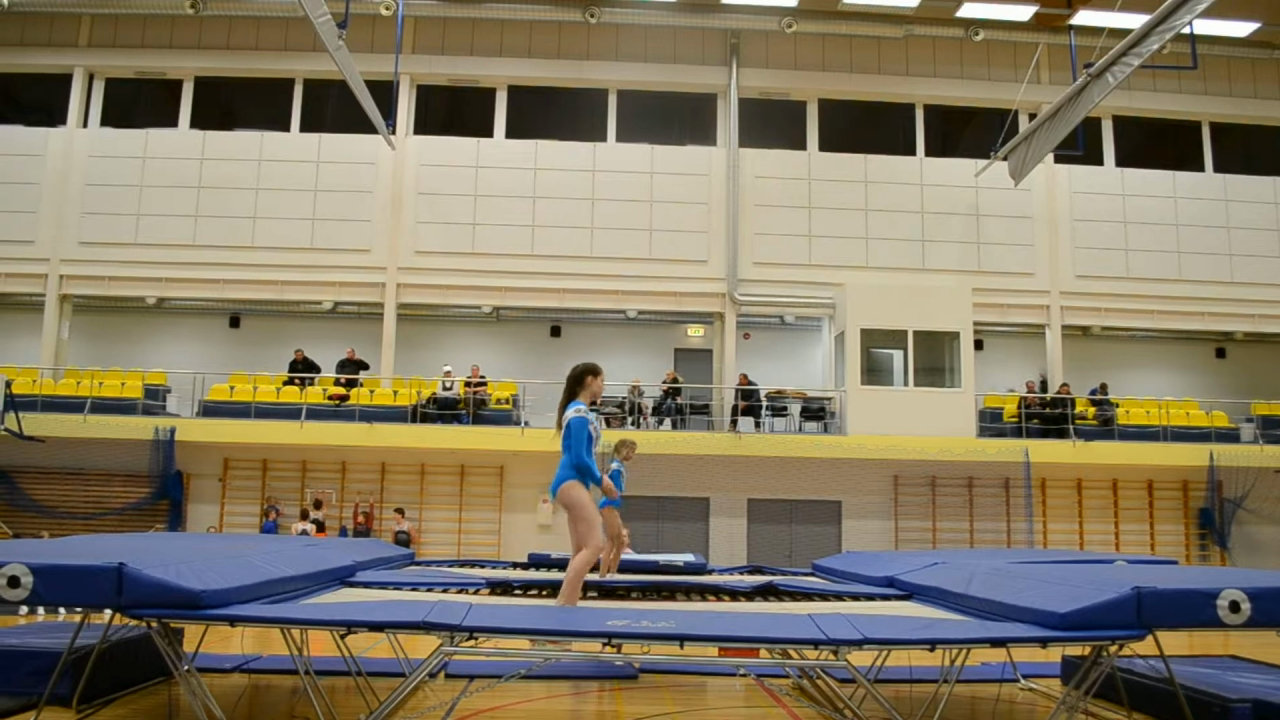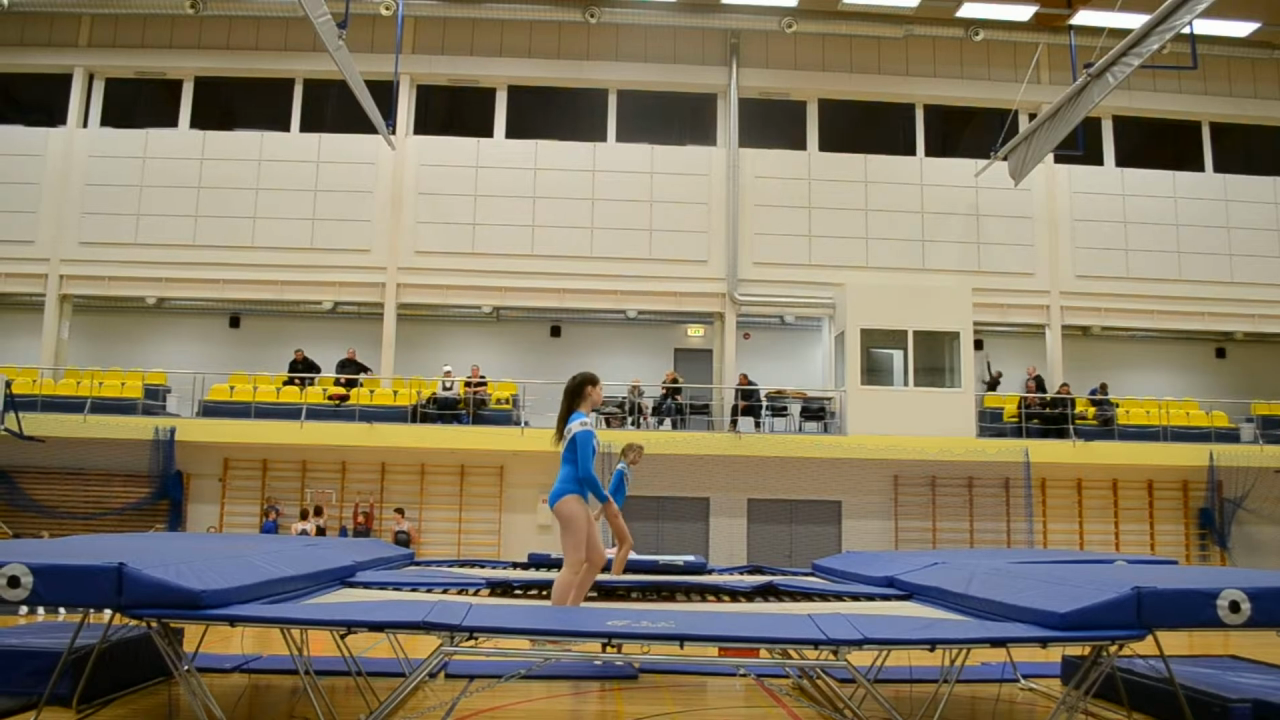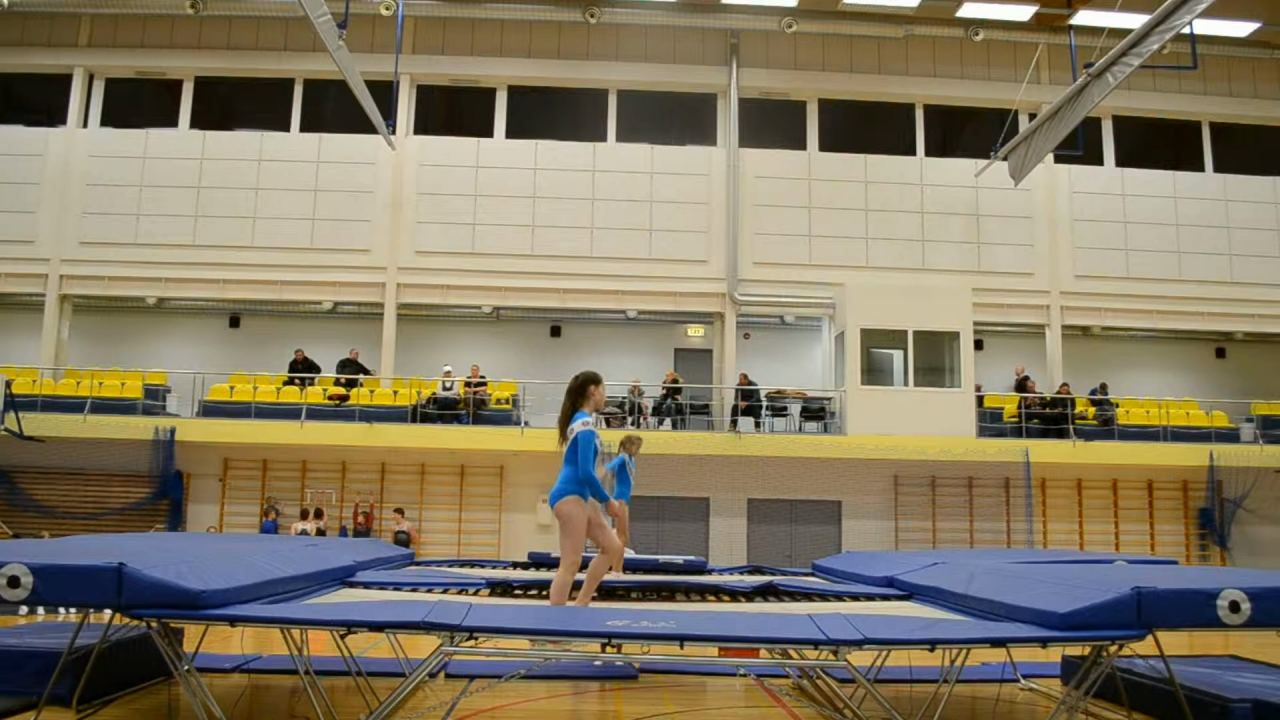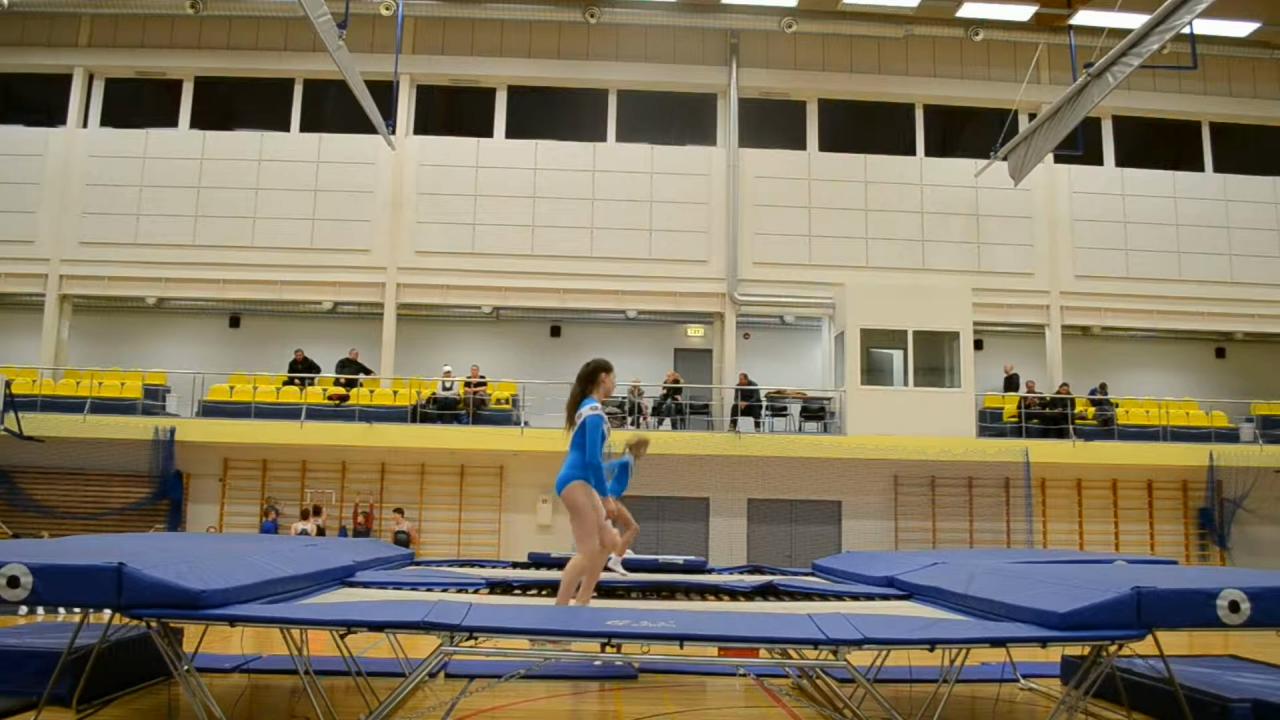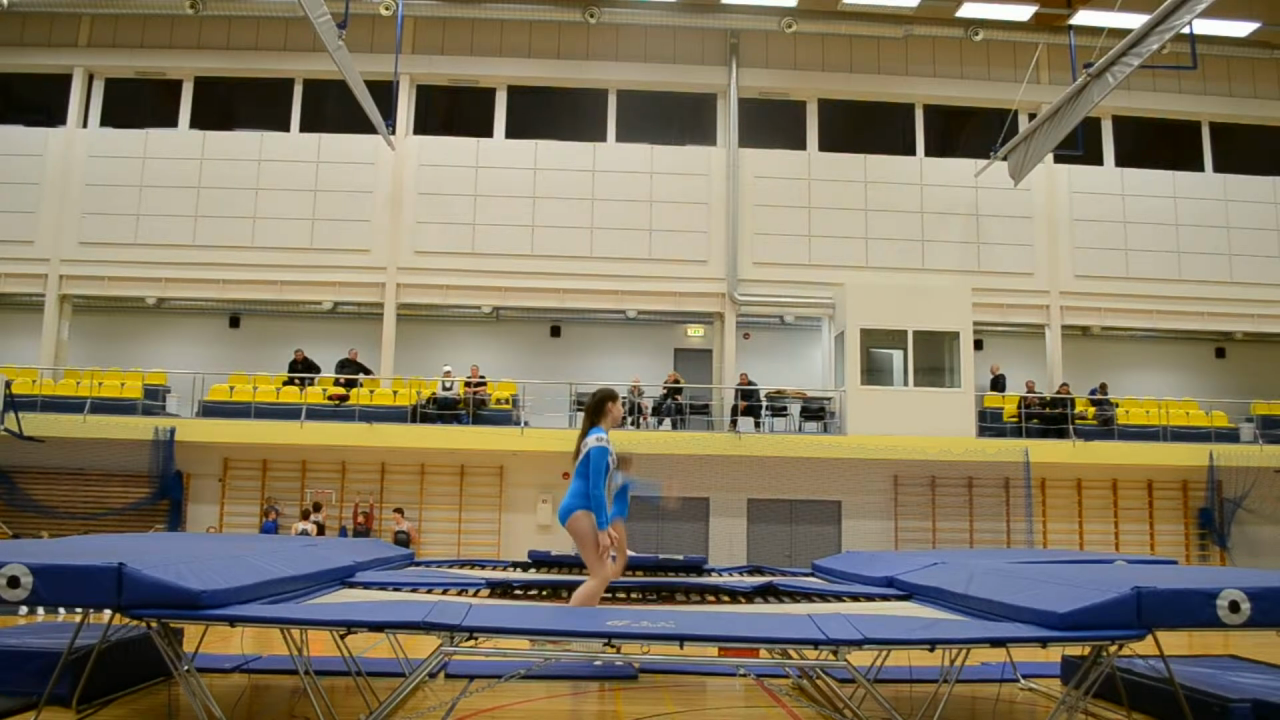
dt=0.3s
person 1, frame 1
left shoulder: (581, 412)
right shoulder: (579, 412)
right elbow: (579, 458)
left wrist: (600, 478)
right wrist: (601, 482)
left hip: (575, 484)
right hip: (570, 483)
left knee: (582, 552)
right knee: (593, 547)
left ankle: (569, 610)
right ankle: (561, 605)
person 1, frame 2
left shoulder: (576, 421)
right shoulder: (583, 424)
right elbow: (585, 472)
left wrist: (602, 497)
right wrist: (606, 501)
left hip: (572, 496)
right hip: (569, 496)
left knee: (597, 558)
right knee: (573, 565)
person 1, frame 3
left shoulder: (579, 420)
right shoulder: (586, 423)
right elbow: (585, 472)
left wrist: (599, 498)
right wrist: (607, 500)
left hip: (576, 496)
right hip: (570, 496)
left knee: (613, 547)
right knee: (570, 564)
left ankle: (581, 603)
person 1, frame 4
left shoulder: (588, 408)
right shoulder: (594, 410)
right elbow: (593, 458)
left wrist: (601, 494)
right wrist: (606, 496)
left hip: (580, 482)
right hip: (576, 482)
left knee: (609, 541)
right knee: (588, 551)
left ankle: (581, 603)
person 1, frame 5
left shoulder: (597, 437)
right shoulder: (599, 439)
right elbow: (595, 488)
left wrist: (608, 526)
right wrist: (602, 530)
left hip: (581, 510)
right hip: (579, 510)
left knee: (604, 575)
right knee: (601, 576)
